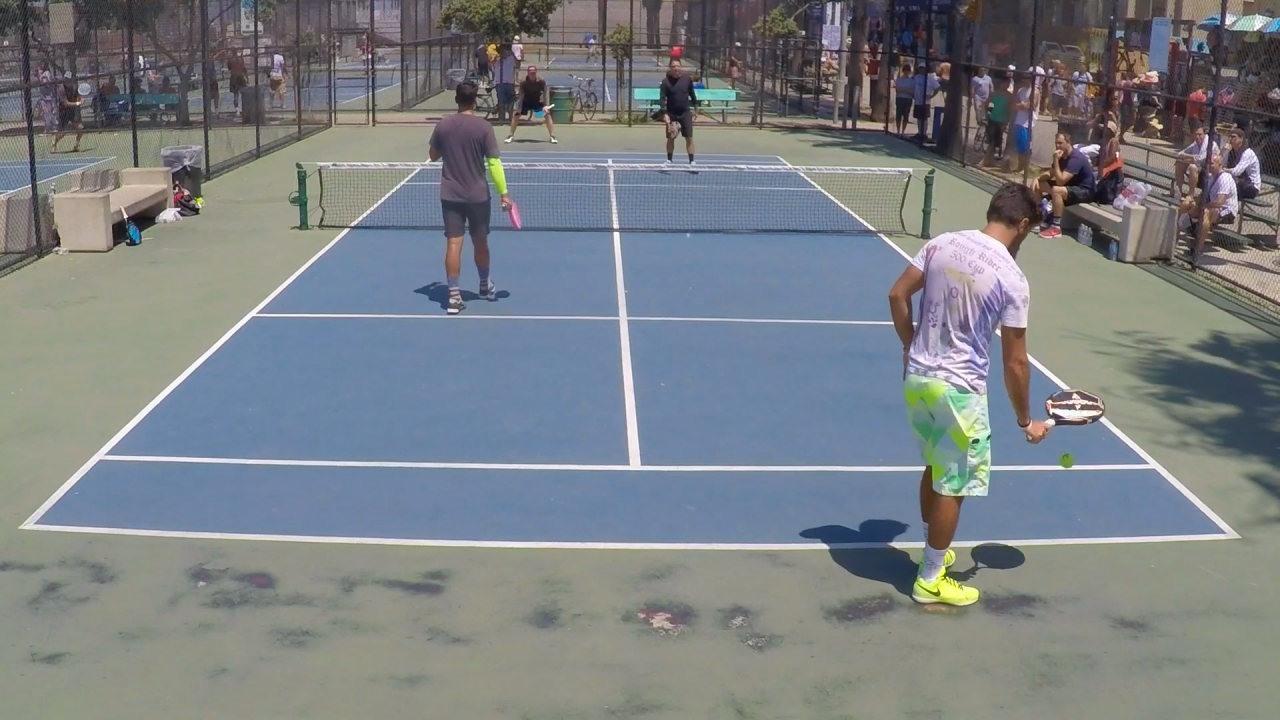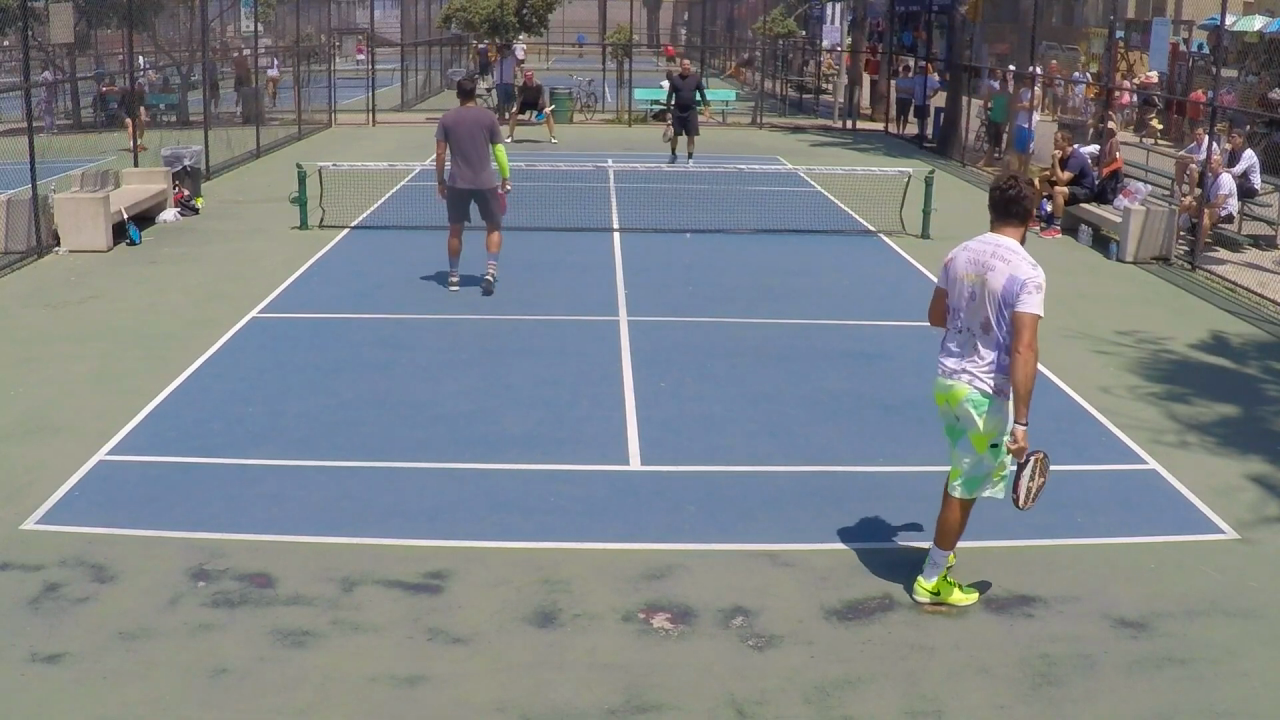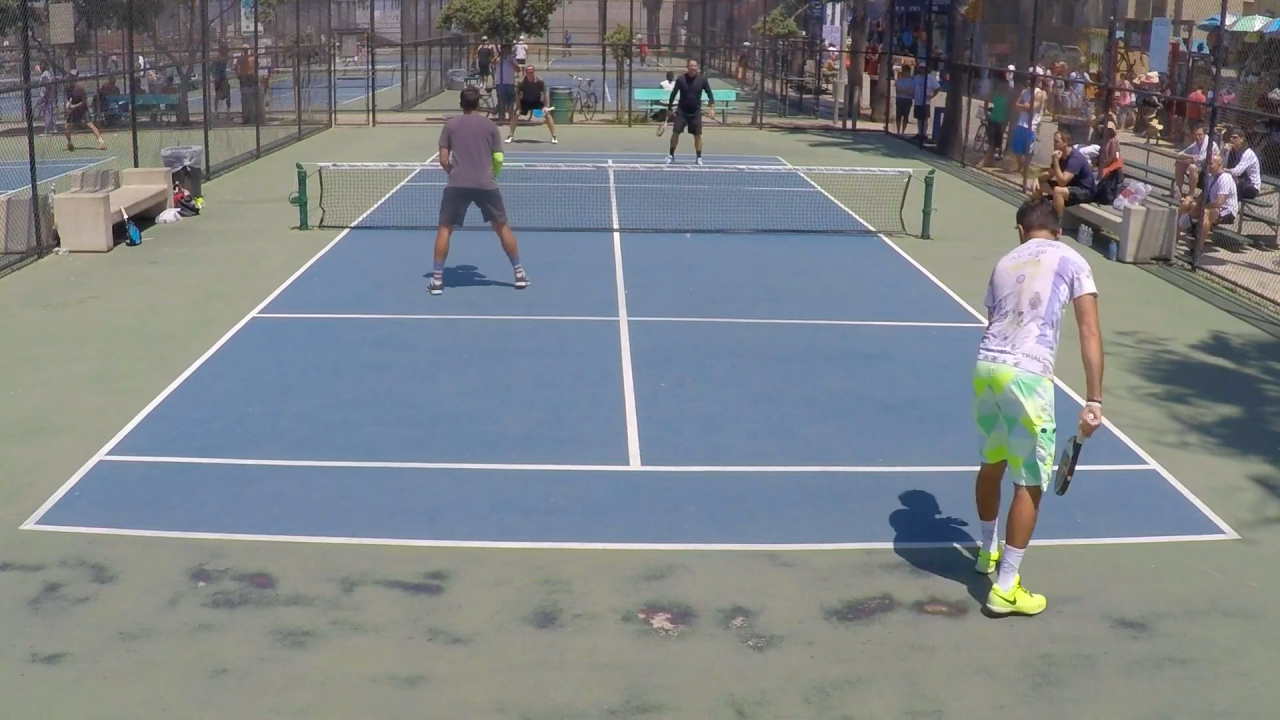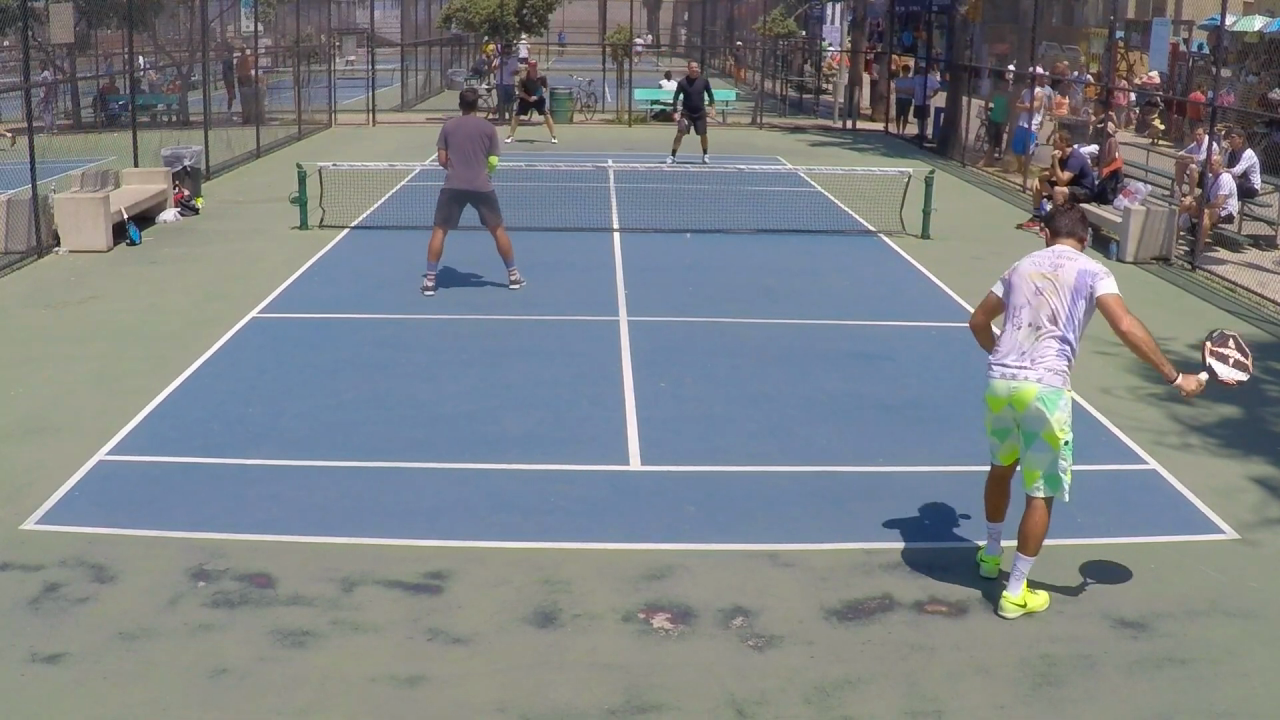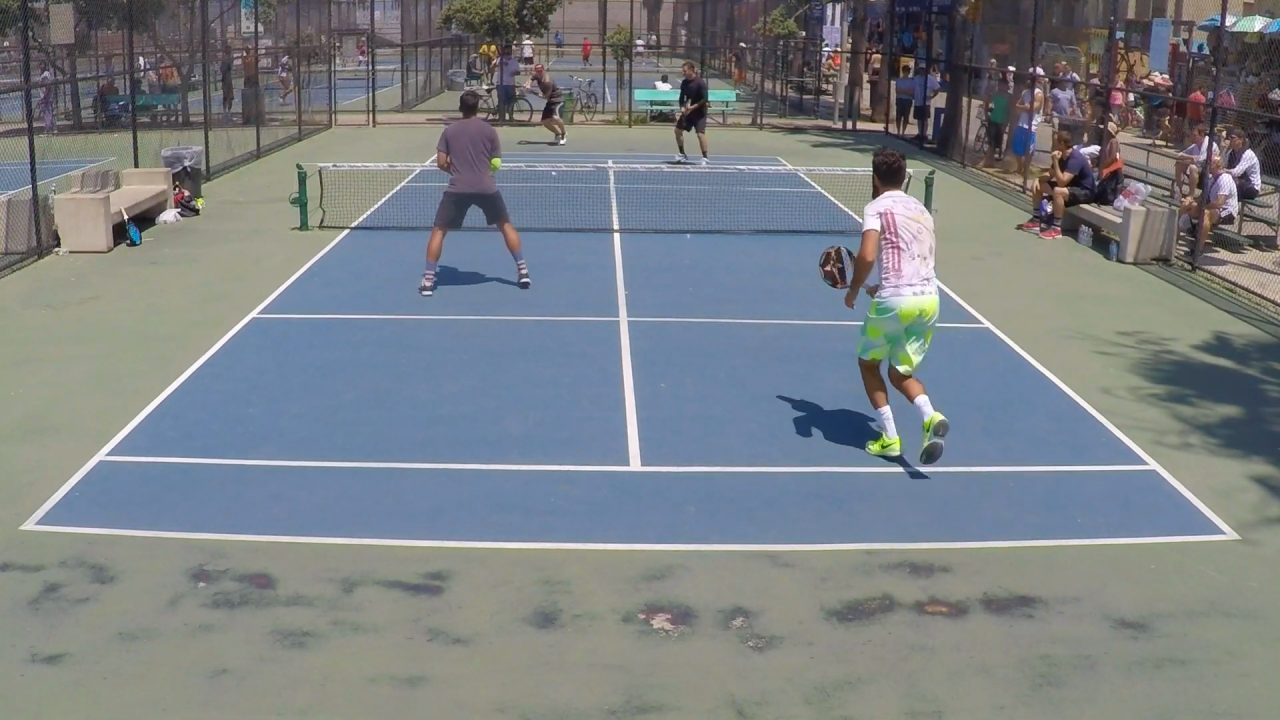
dt=1s
person 1, frame 1
left shoulder: (941, 244)
right shoulder: (1011, 279)
left elbow: (897, 294)
right elbow: (1014, 362)
right wrist: (1026, 421)
left hip: (917, 377)
right hip: (960, 389)
left knee: (934, 470)
right knee: (953, 486)
left ankle: (934, 554)
right ankle: (930, 580)
person 1, frame 2
left shoulder: (959, 254)
right shoulder: (1027, 272)
left elbow: (936, 316)
right elbow: (1024, 351)
right wrist: (1020, 422)
left hip: (947, 380)
right hip: (984, 393)
left knee: (961, 474)
right knee: (966, 490)
left ankle: (940, 555)
right ankle: (931, 580)
person 1, frame 3
left shoulder: (1005, 263)
right shoulder: (1071, 260)
right elbow: (1089, 333)
right wrist: (1093, 399)
left hip: (986, 366)
right hip: (1028, 375)
left knee: (991, 464)
right knee: (1029, 484)
left ankle: (989, 550)
right ankle: (1005, 587)
person 1, frame 4
left shoulder: (1020, 267)
right shoulder: (1090, 271)
left elbow: (978, 321)
right elbow: (1127, 327)
right wrist: (1175, 377)
left hip: (998, 382)
right hip: (1045, 389)
left knee: (1001, 468)
right knee: (1041, 493)
left ankle: (991, 554)
right ankle: (1015, 592)
person 1, frame 5
left shoulder: (876, 208)
right shoulder: (922, 211)
left elbow: (867, 256)
left wrist: (854, 290)
left hip: (895, 301)
right hip: (928, 299)
left knee: (868, 363)
right knee: (900, 374)
left ankle: (889, 438)
right ankle: (932, 418)
person 2, frame 1
left shoulder: (443, 125)
right shoulder: (483, 127)
left elbow: (433, 156)
right elbow: (493, 163)
right wrist: (503, 194)
left hip: (450, 194)
right hip: (478, 195)
left knee: (454, 243)
right knee: (480, 242)
left ankle: (453, 297)
right ankle: (485, 286)
person 2, frame 2
left shoulder: (447, 118)
right shoulder: (488, 117)
left elbow: (440, 153)
right elbow: (499, 150)
left wrist: (440, 181)
right wrist: (506, 178)
left hip: (457, 183)
right hip: (485, 182)
left knee: (455, 230)
right knee: (493, 228)
left ankle: (454, 277)
right ankle: (490, 270)
person 2, frame 3
left shoulder: (450, 125)
right shoulder: (490, 126)
left elbow: (443, 159)
right elbow: (498, 159)
left hip: (457, 184)
right hip: (486, 184)
left knee: (445, 229)
right knee: (502, 227)
left ankle: (437, 279)
right ankle: (519, 274)
person 2, frame 4
left shoulder: (448, 126)
right shoulder: (488, 128)
left elbow: (442, 160)
right elbow: (493, 162)
left hip: (453, 186)
right hip: (482, 187)
left knee: (439, 230)
right knee: (497, 229)
left ankle: (430, 280)
right ankle: (513, 276)
person 2, frame 5
left shoulder: (449, 131)
right shoulder: (489, 130)
left elbow: (441, 163)
right elbow: (496, 164)
left hip: (457, 189)
right hip: (487, 188)
left knee: (438, 231)
right knee: (506, 226)
left ankle: (428, 280)
right ankle: (523, 271)
